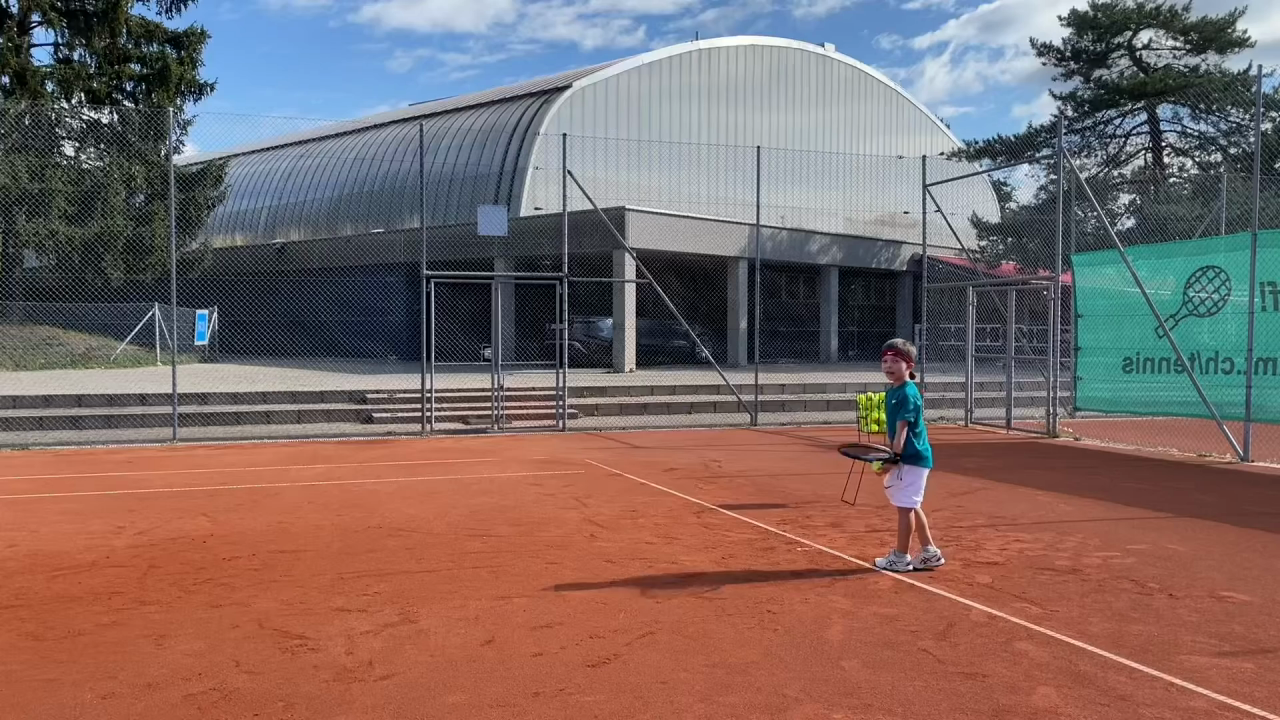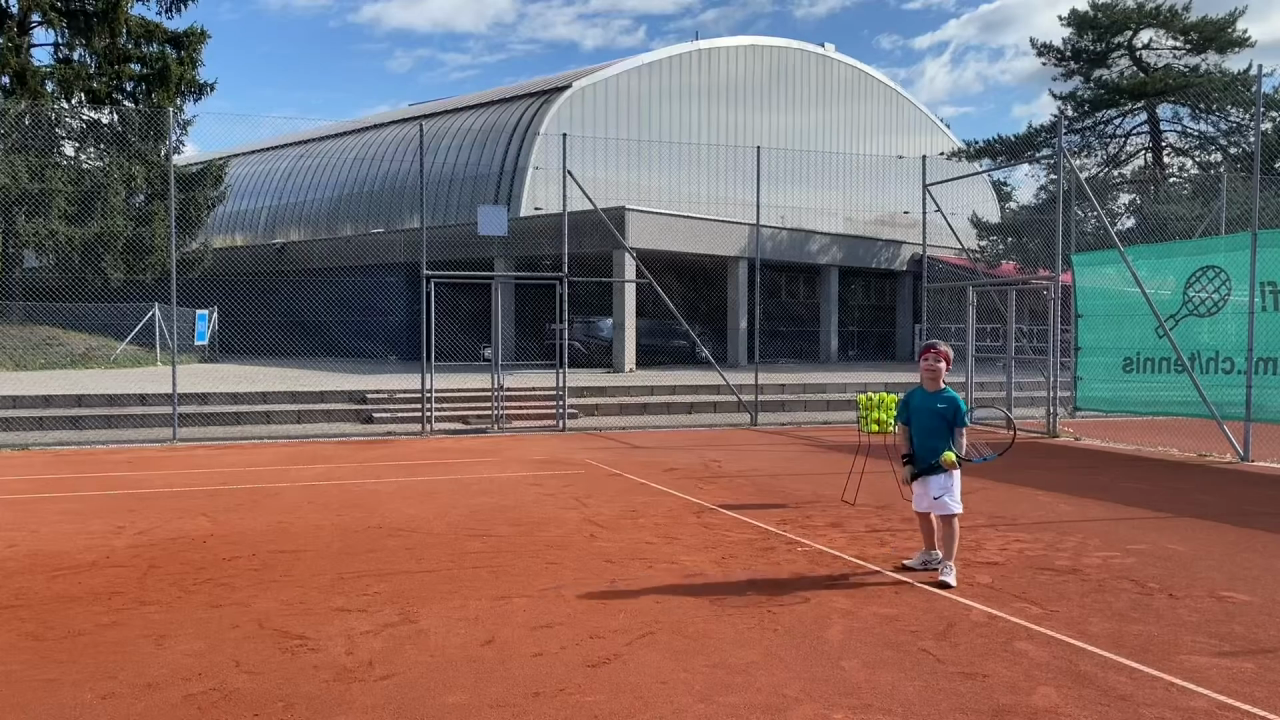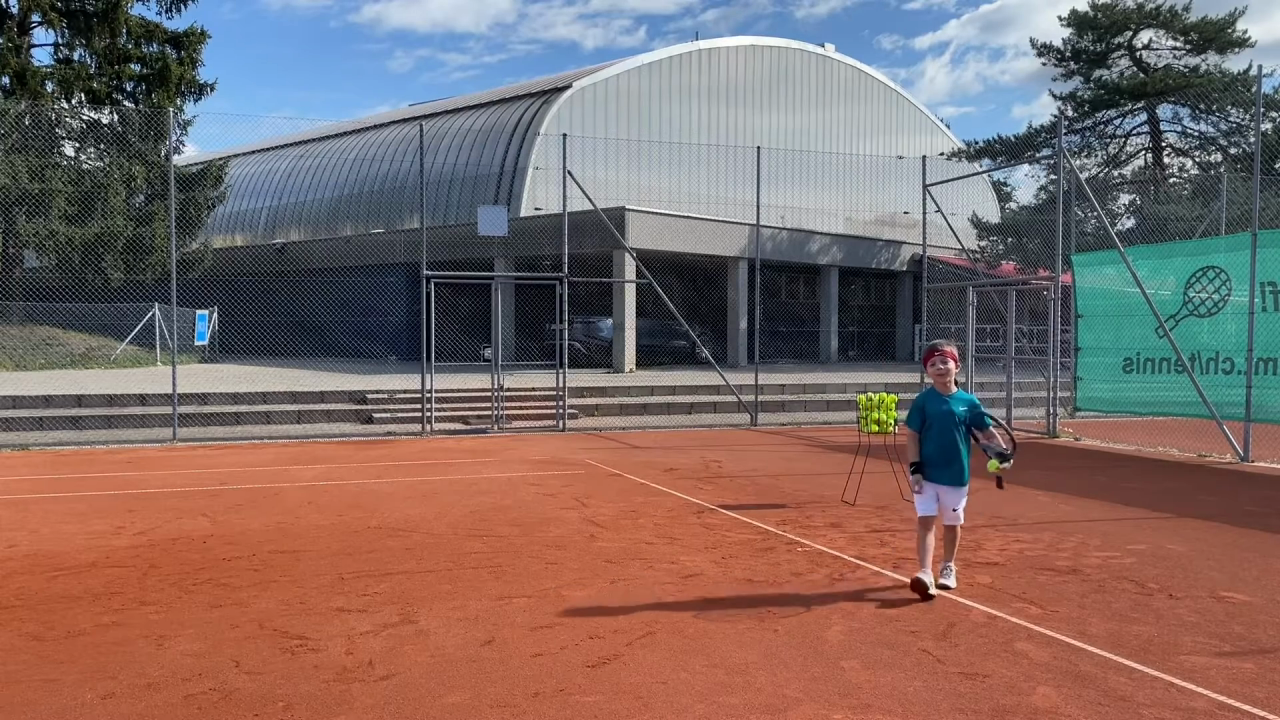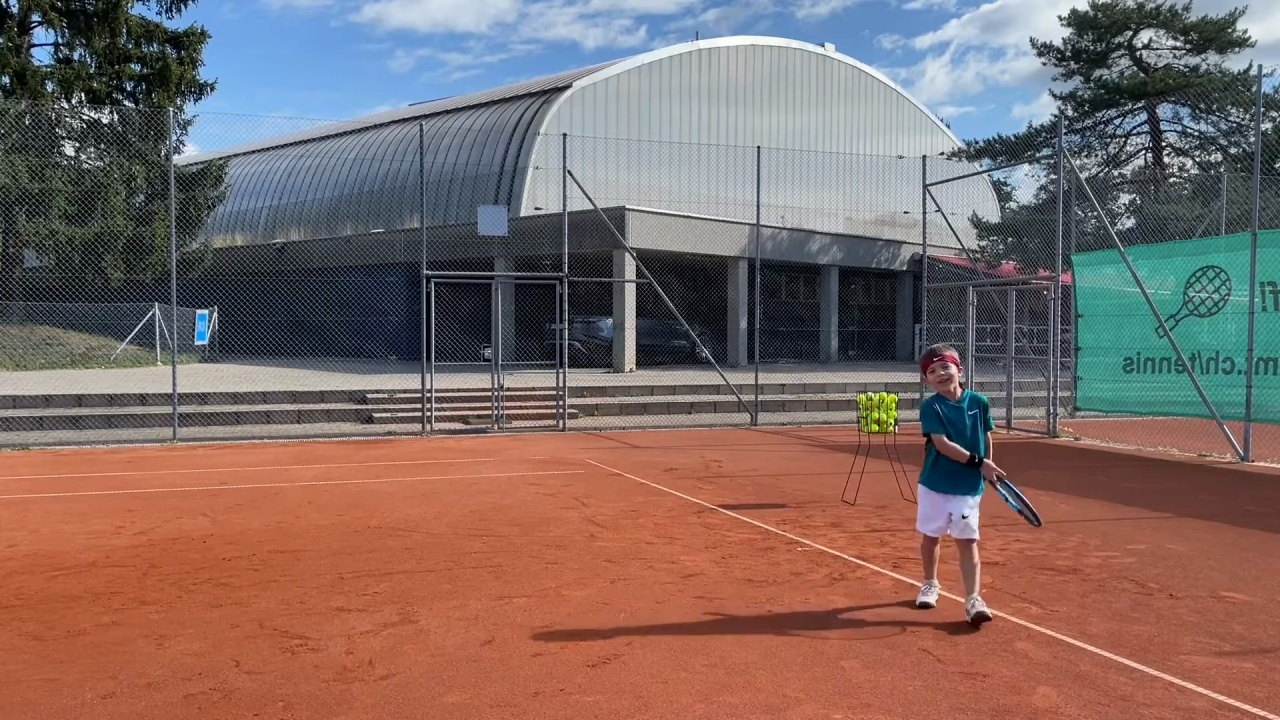
dt=0.7s
person 1, frame 1
left shoulder: (907, 395)
right shoulder: (893, 392)
left elbow: (901, 430)
left hip: (911, 459)
right hip: (913, 458)
left knee: (904, 507)
right knee: (911, 507)
left ankle: (901, 557)
right ankle: (930, 553)
person 1, frame 2
left shoulder: (953, 400)
right shoulder: (911, 397)
left elbow: (959, 434)
right elbow: (904, 431)
right wrist: (906, 462)
left hip: (945, 468)
right hip: (919, 467)
left knee: (948, 515)
right knee: (923, 512)
left ankle: (947, 566)
right ankle: (932, 554)
person 1, frame 3
left shoulder: (970, 402)
right shoulder: (922, 401)
left elbow: (987, 432)
right elbow: (912, 437)
right wrist: (915, 470)
left hip: (957, 476)
right hip: (926, 474)
left knee: (952, 524)
right knee: (926, 521)
left ankle: (948, 567)
right ankle: (924, 573)
person 1, frame 4
left shoulder: (978, 402)
right shoulder: (930, 407)
left elbow: (984, 437)
right elbow: (942, 444)
left wrist: (986, 466)
right wrist: (978, 462)
left hip: (968, 487)
right hip: (934, 484)
left knee: (967, 541)
right knee: (930, 537)
left ankle: (973, 600)
right ankle: (930, 583)
